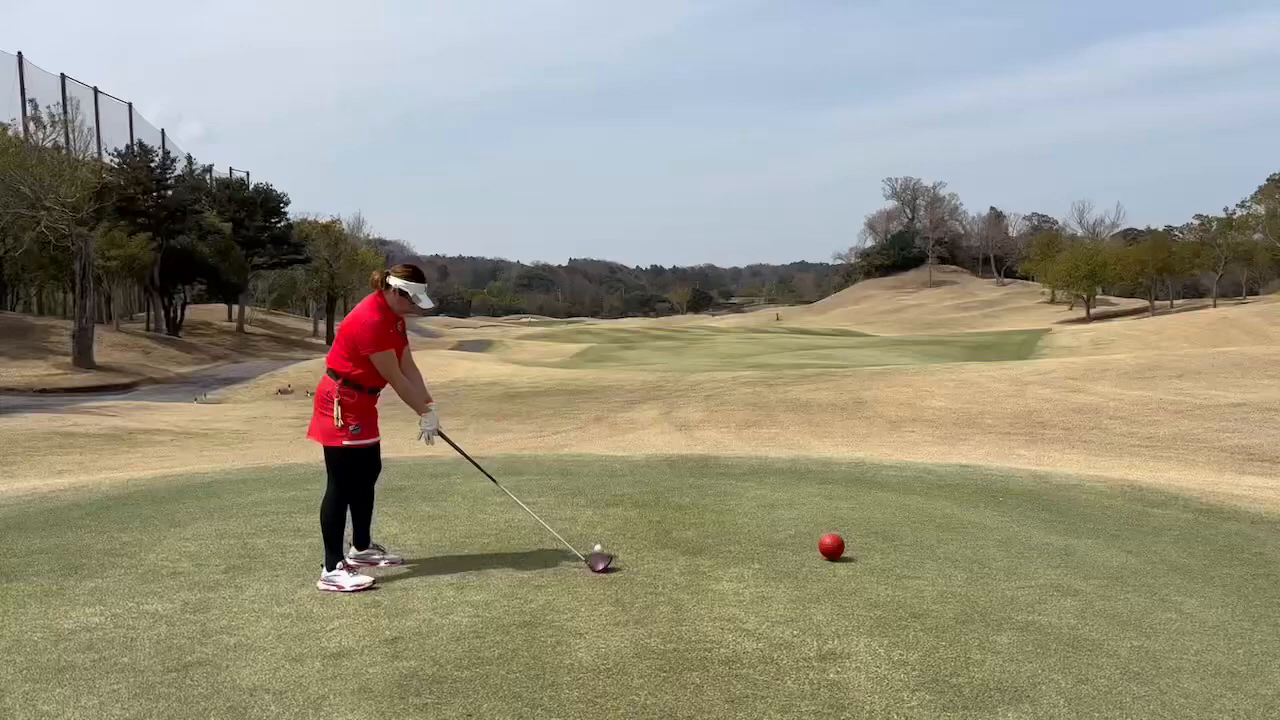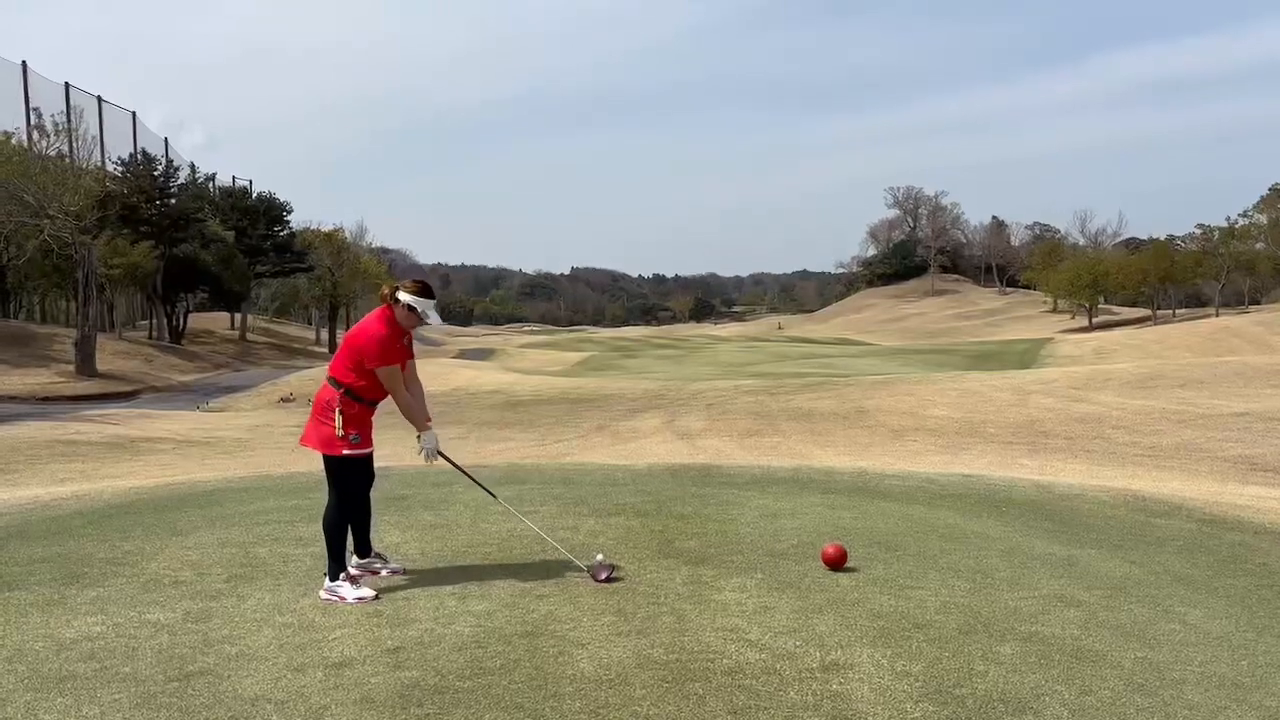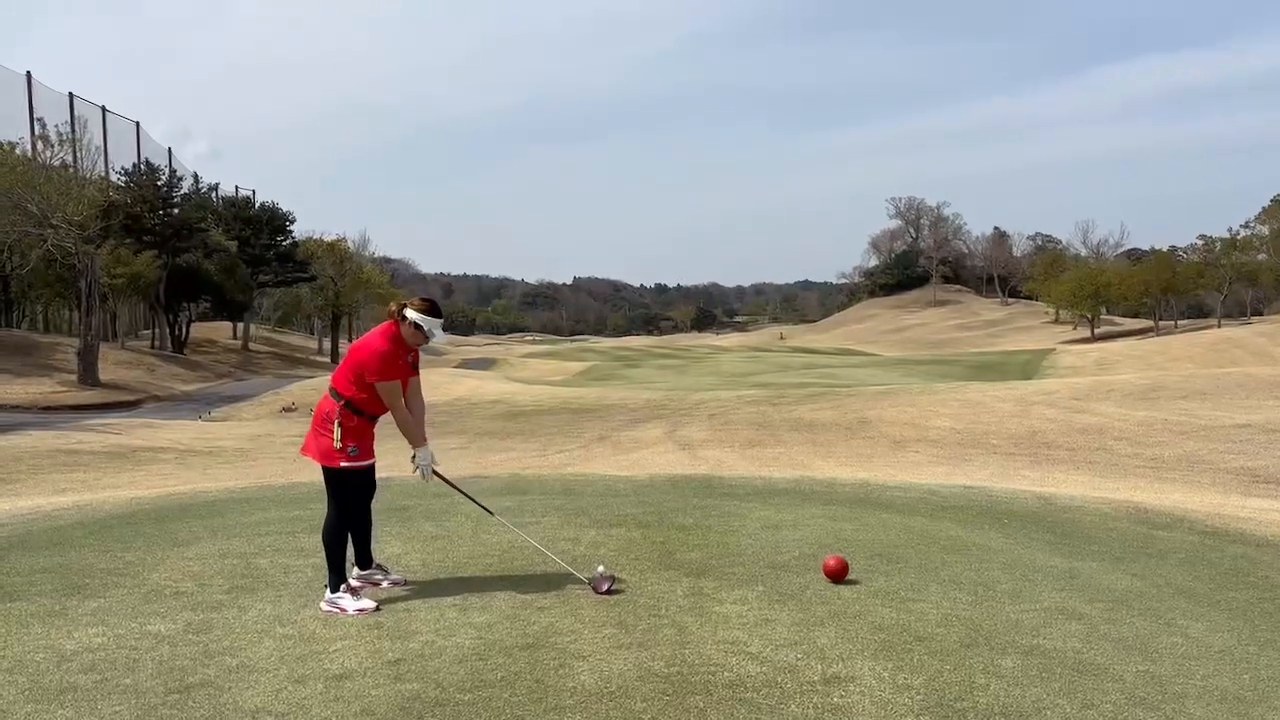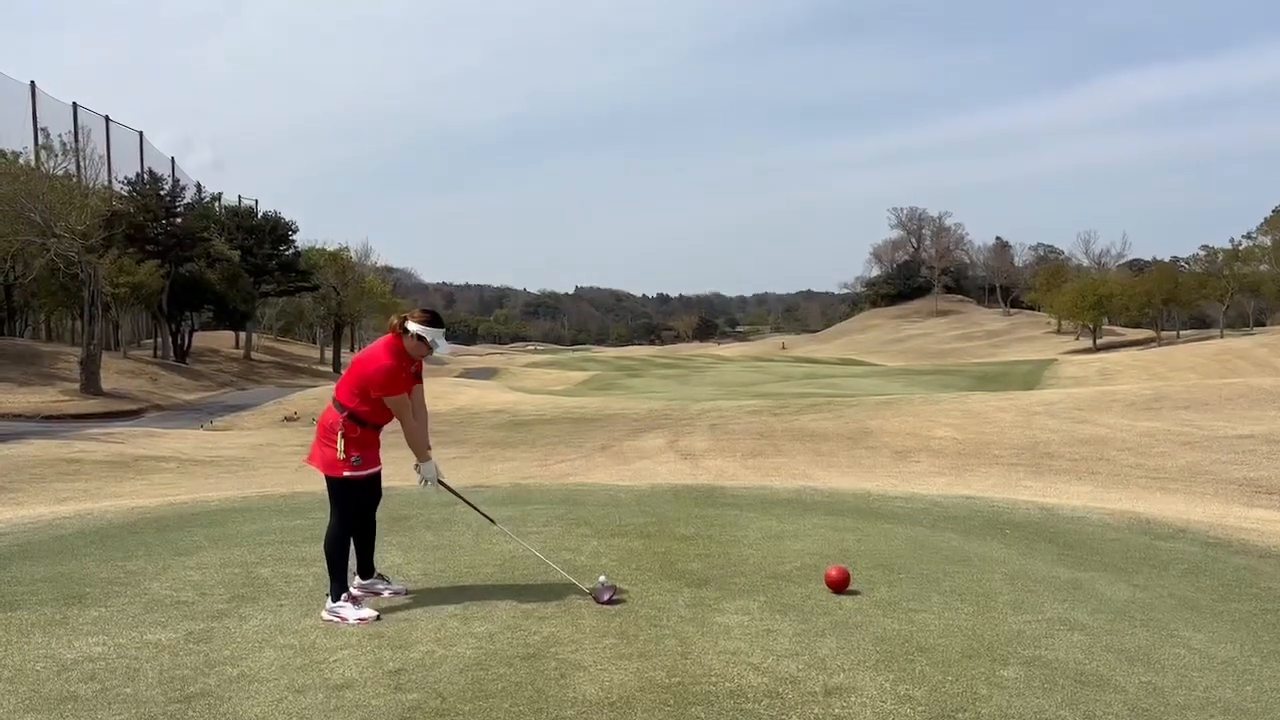
dt=0.4s
person 1, frame 1
left shoulder: (394, 316)
right shoulder: (370, 321)
left elbow: (409, 367)
right elbow: (394, 378)
left wrist: (429, 407)
right wrist: (424, 412)
left hip: (360, 404)
right hip: (341, 404)
left knee: (366, 475)
right knee: (341, 484)
left ankle: (361, 548)
right ankle: (332, 569)
person 1, frame 2
left shoulder: (401, 329)
right shoulder: (377, 334)
left elbow: (411, 382)
right elbow: (398, 393)
left wrist: (427, 426)
right wrist: (424, 431)
left hip: (356, 414)
right hip: (338, 414)
left knee: (361, 486)
right knee: (343, 493)
left ankle: (363, 557)
right ankle: (335, 579)
person 1, frame 3
left shoulder: (408, 346)
right shoulder: (380, 349)
left elbow: (414, 399)
right elbow: (397, 409)
left wrist: (422, 445)
right wrist: (419, 448)
left hip: (359, 425)
right hip: (339, 426)
left knee: (362, 497)
right knee: (342, 505)
left ankle: (364, 568)
right ankle: (336, 590)
person 1, frame 4
left shoulder: (409, 355)
right shoulder: (385, 363)
left elbow: (419, 409)
right elbow: (407, 420)
left wrist: (426, 455)
right wrist: (425, 462)
left hip: (364, 434)
right hip: (343, 435)
left knee: (367, 505)
right knee: (344, 514)
left ankle: (366, 577)
right ankle: (337, 599)
